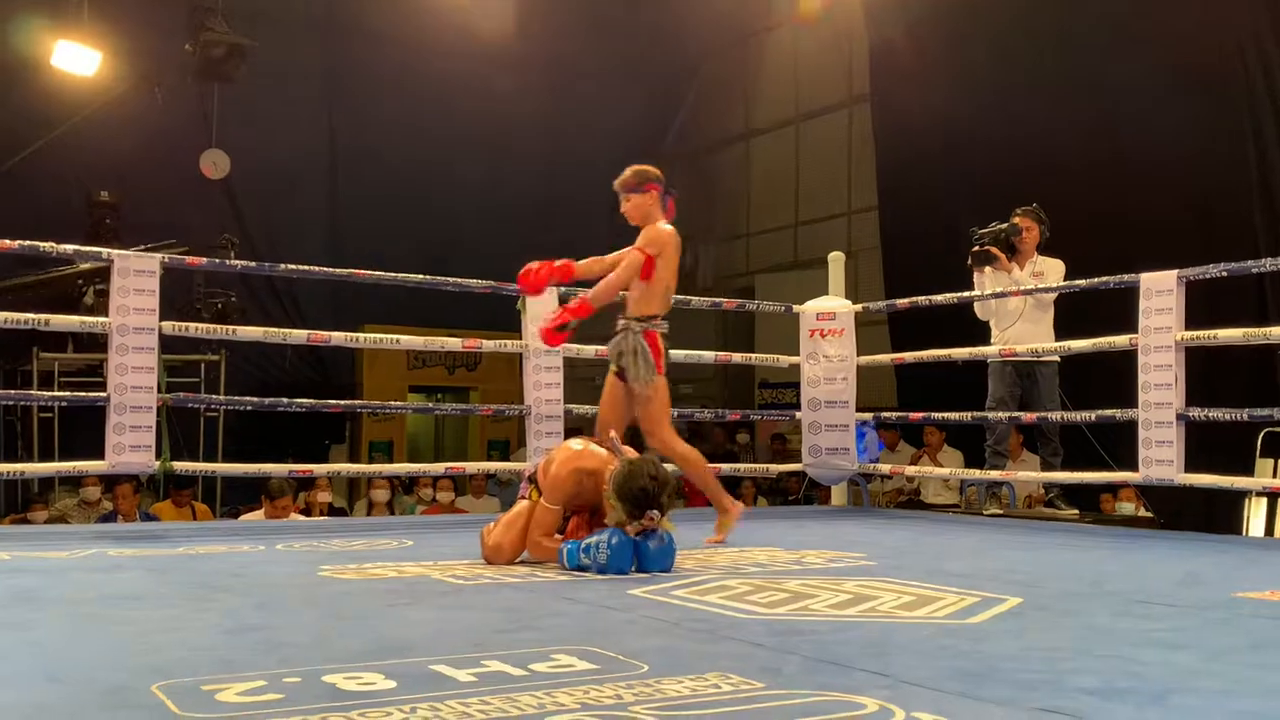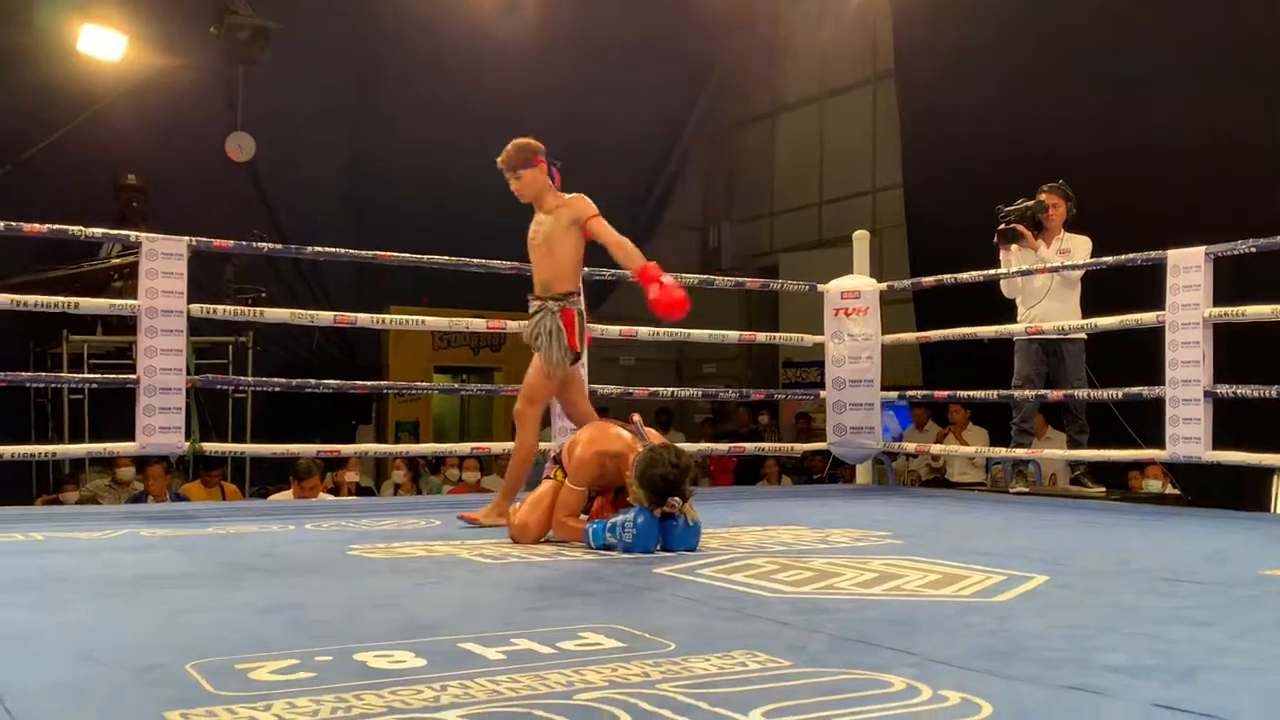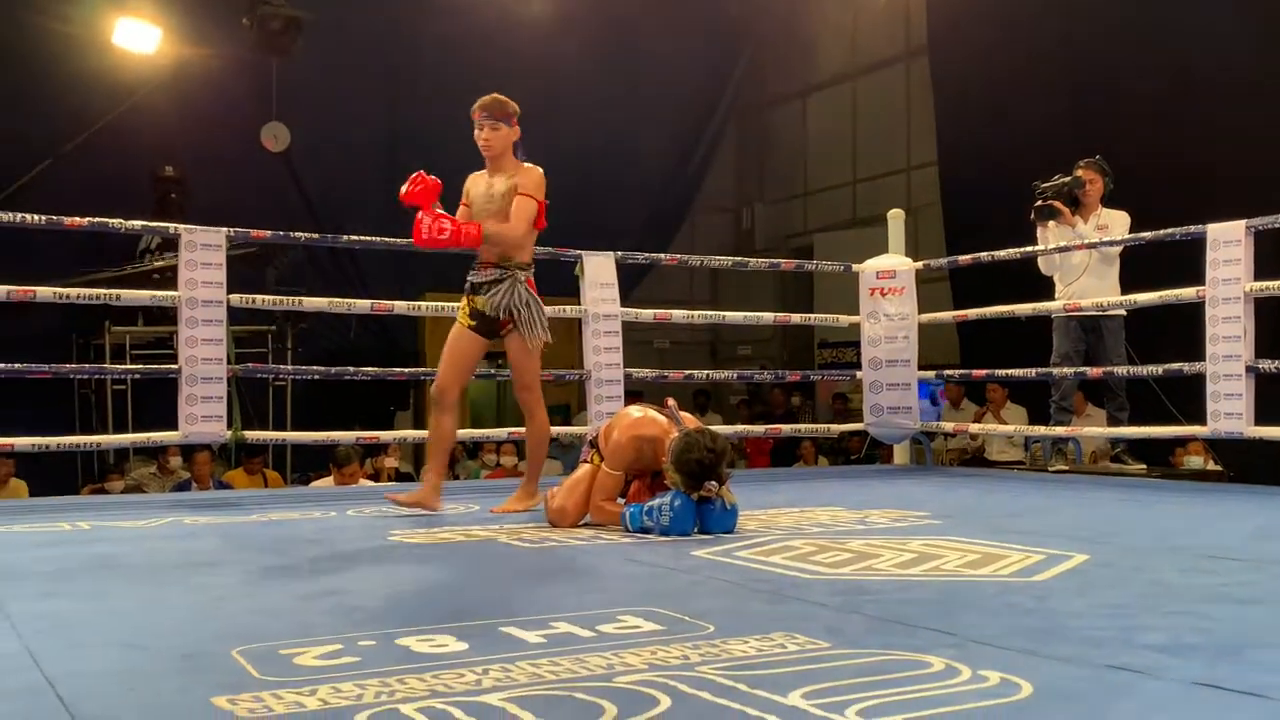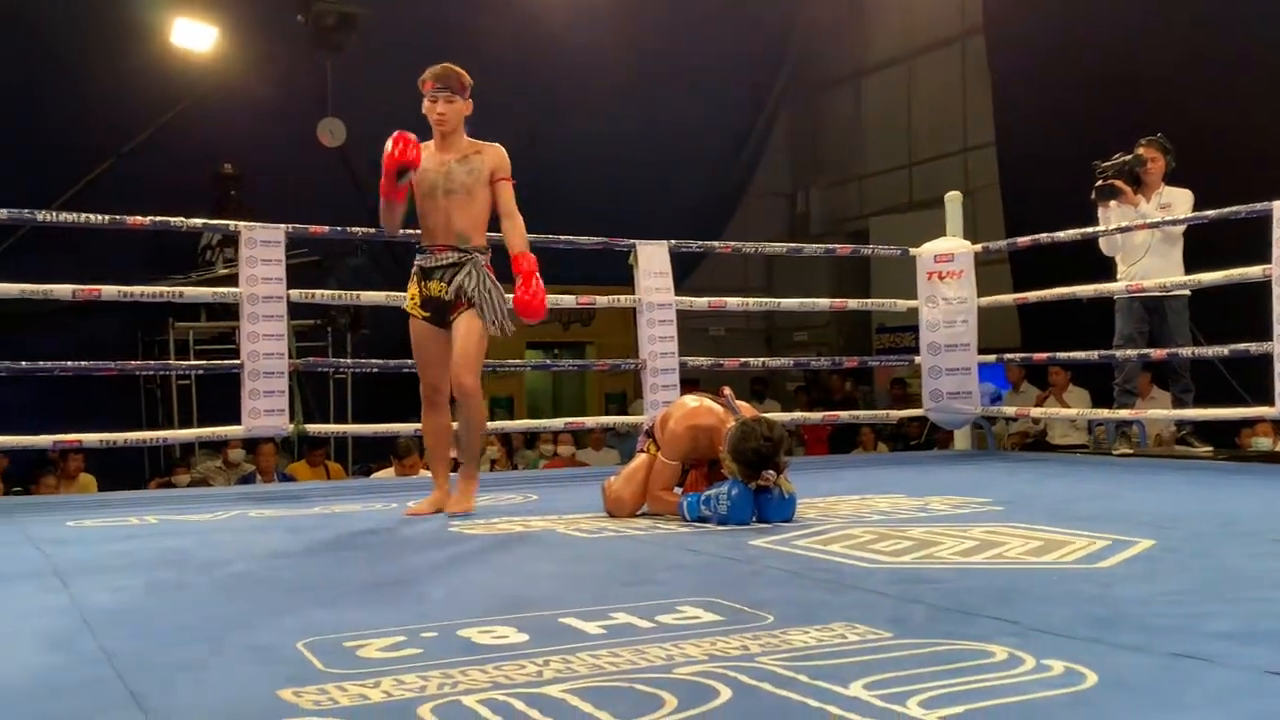
dt=0.5s
person 1, frame 1
left shoulder: (659, 232)
right shoulder: (655, 237)
left elbow: (617, 280)
right elbow: (607, 263)
left wrist: (572, 312)
right wrist: (557, 270)
left hip: (643, 340)
right hip: (636, 339)
left knee: (661, 441)
right knee: (604, 438)
left ankle: (724, 505)
person 1, frame 2
left shoulder: (573, 206)
right shoulder: (537, 215)
left elbow: (615, 242)
left wrist: (651, 277)
left hip: (561, 317)
right hip: (544, 316)
left knee: (526, 412)
right knee: (582, 417)
left ankle: (501, 506)
person 1, frame 3
left shoulder: (530, 176)
right shoulder: (472, 182)
left elbow: (517, 233)
right elbow: (453, 237)
left wrist: (462, 233)
right wrist: (431, 213)
left hip: (515, 290)
right hip: (476, 292)
left knee: (527, 396)
right knee: (442, 392)
left ankle: (532, 488)
right ankle: (429, 488)
person 1, frame 4
left shoulder: (491, 155)
right shoulder: (414, 157)
left elbow: (510, 217)
right elbow: (390, 226)
left wrist: (527, 272)
right wrist: (395, 178)
left hip: (471, 274)
right hip: (425, 275)
left knee: (466, 385)
right knee: (431, 391)
left ankle: (468, 476)
right ankle: (441, 488)
person 2, frame 1
left shoulder: (1053, 266)
right shoulder: (994, 269)
left elbow: (1045, 297)
right elbow: (984, 313)
left wrist: (1011, 270)
right wrist: (979, 274)
left hip: (1042, 359)
right hip: (1003, 358)
left knee: (1048, 427)
right knee: (997, 426)
left ankle: (1052, 492)
person 2, frame 2
left shoulder: (1080, 243)
right shoulder: (1021, 246)
left elbow: (1072, 274)
right elbow: (1010, 291)
left wrist: (1037, 248)
right wrist: (1005, 252)
left hip: (1069, 336)
right hip: (1030, 335)
left knee: (1075, 405)
right knee: (1024, 404)
left ankle: (1079, 470)
right ankle: (1019, 472)
person 2, frame 3
left shoulder: (1118, 218)
right shoulder: (1058, 222)
left elbow: (1110, 250)
right elbow: (1048, 268)
left wrist: (1075, 225)
right wrist: (1043, 229)
left hip: (1107, 312)
right hip: (1068, 312)
left knee: (1115, 381)
right knee: (1063, 381)
left ankle: (1119, 448)
right ankle: (1058, 449)
person 2, frame 4
left shoulder: (1181, 196)
right shoulder: (1120, 202)
left elbow: (1173, 229)
right elbow: (1110, 249)
left wrist: (1136, 204)
right wrist: (1104, 208)
left hip: (1171, 293)
right hip: (1131, 293)
left knee: (1180, 362)
right knee: (1126, 364)
left ankle: (1184, 430)
right ankle: (1123, 432)
person 3, frame 1
left shoulder: (641, 473)
right shoulder: (567, 473)
right elbow: (535, 541)
left wrist: (653, 527)
left hip: (588, 505)
right hip: (543, 491)
right knee: (498, 551)
right ankle: (497, 527)
person 3, frame 2
left shoulder: (665, 458)
right shoulder: (592, 456)
right elbow: (561, 522)
left wrist: (680, 513)
right wrist: (607, 534)
right hip: (568, 470)
right knee: (524, 531)
right ankle: (521, 507)
person 3, frame 3
left shoulder: (700, 438)
right shoulder: (628, 440)
right elbow: (598, 506)
left wrist: (717, 494)
left hip: (651, 468)
right hip: (604, 454)
right knee: (562, 514)
right ankle: (557, 493)
person 3, frame 4
left shoulder: (757, 429)
right shoulder: (684, 429)
right elbow: (655, 496)
left wrist: (775, 485)
right wrist: (700, 506)
left hip: (709, 458)
right hip: (662, 443)
right knee: (619, 504)
right ankle: (613, 484)
